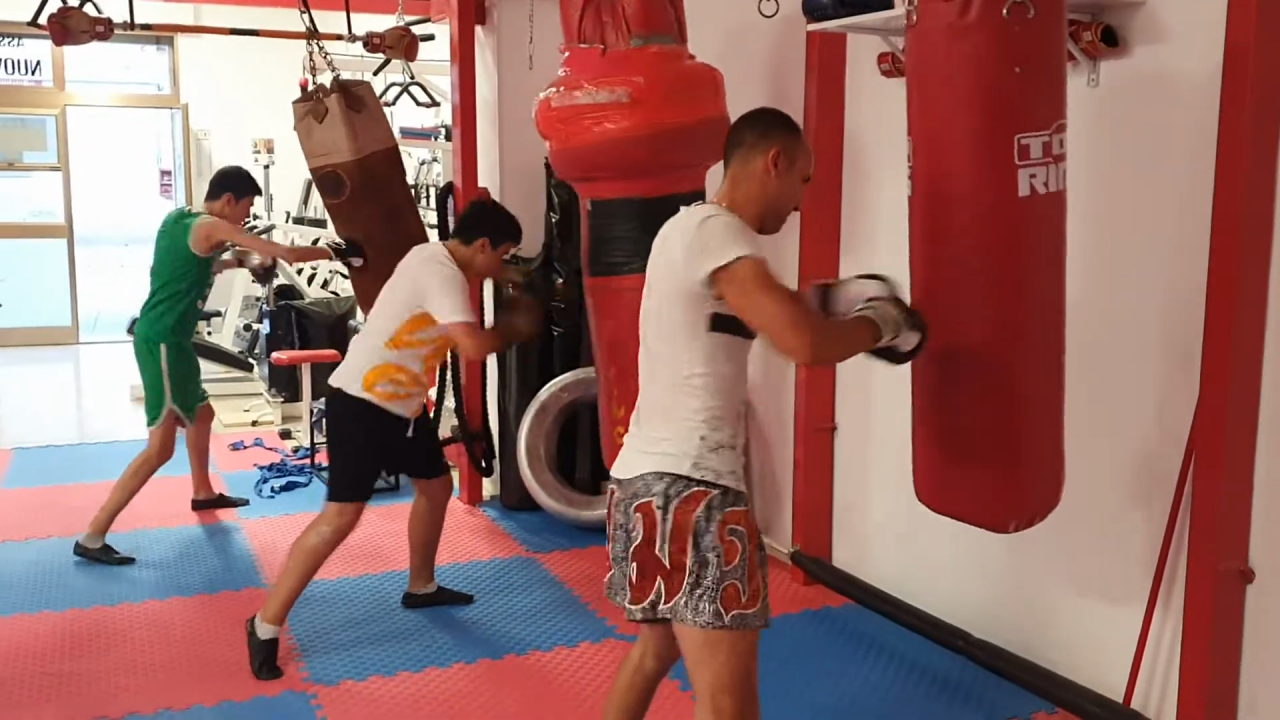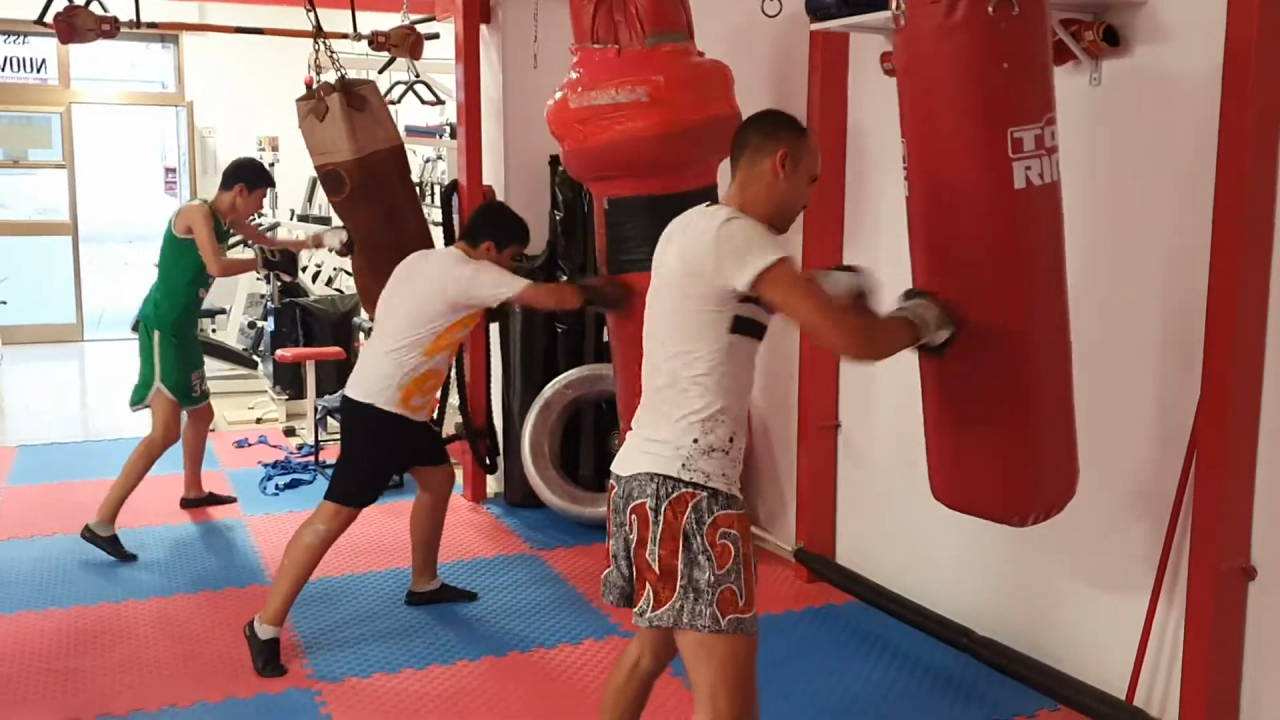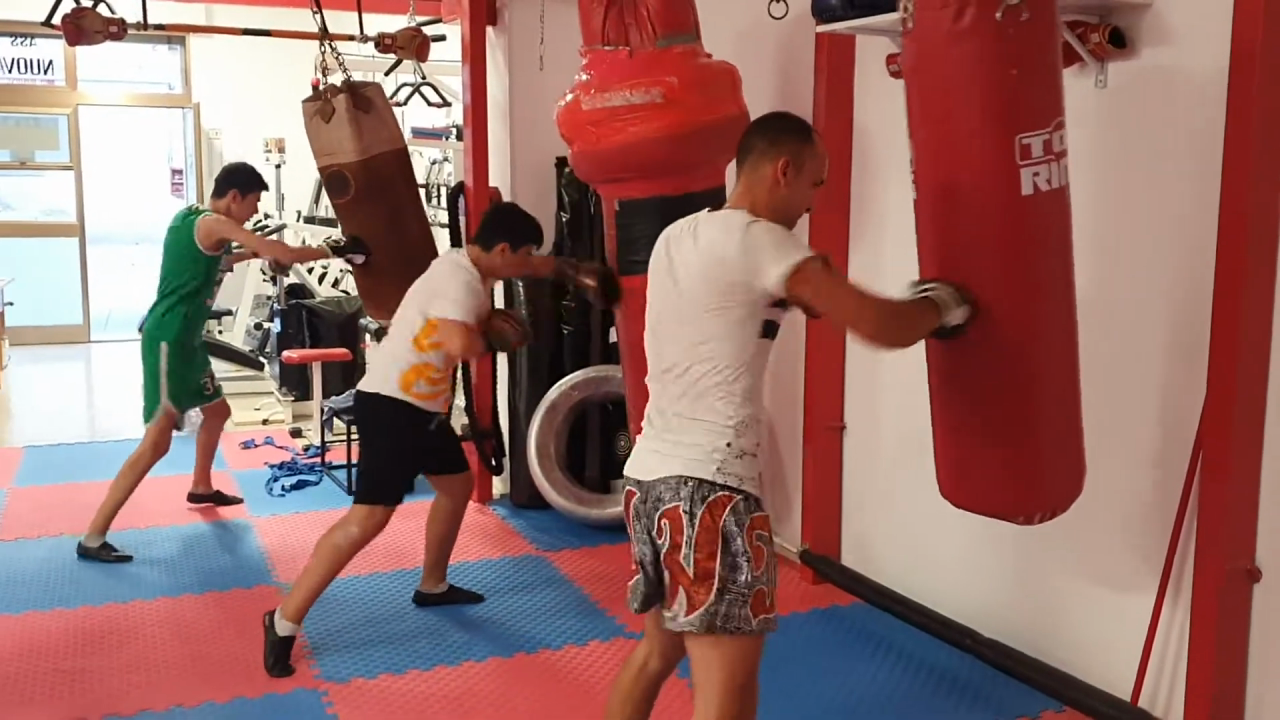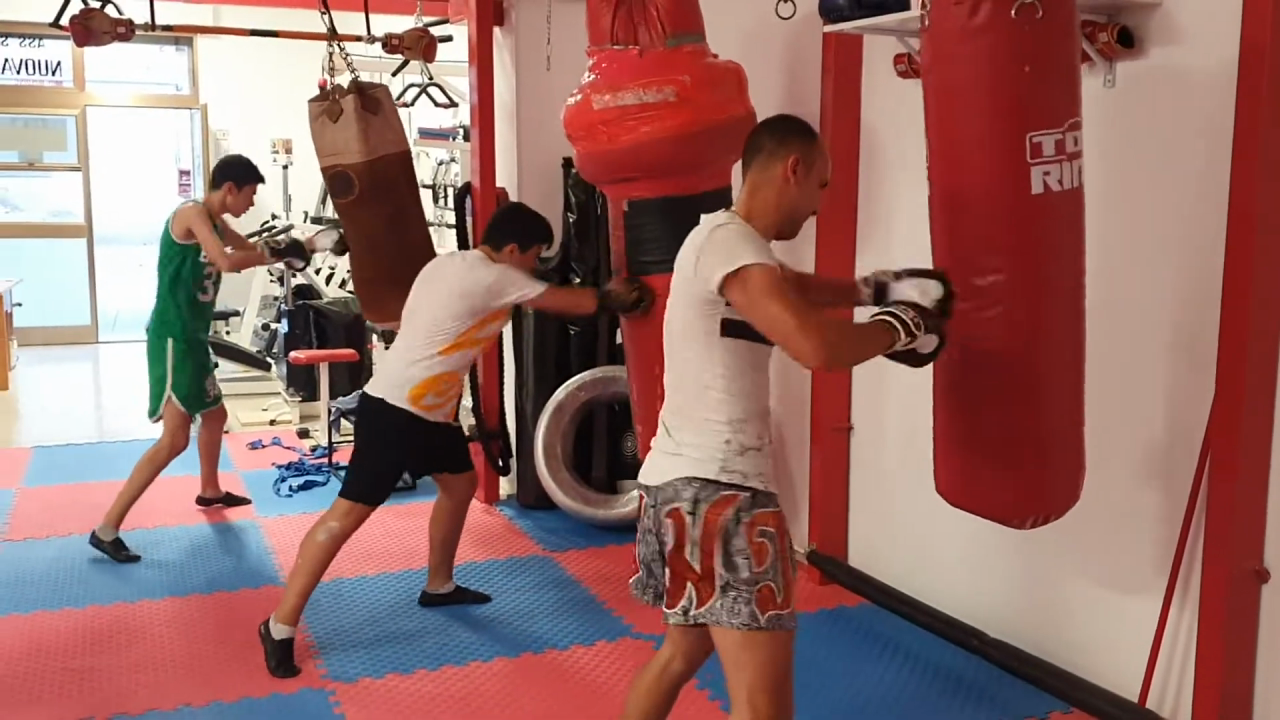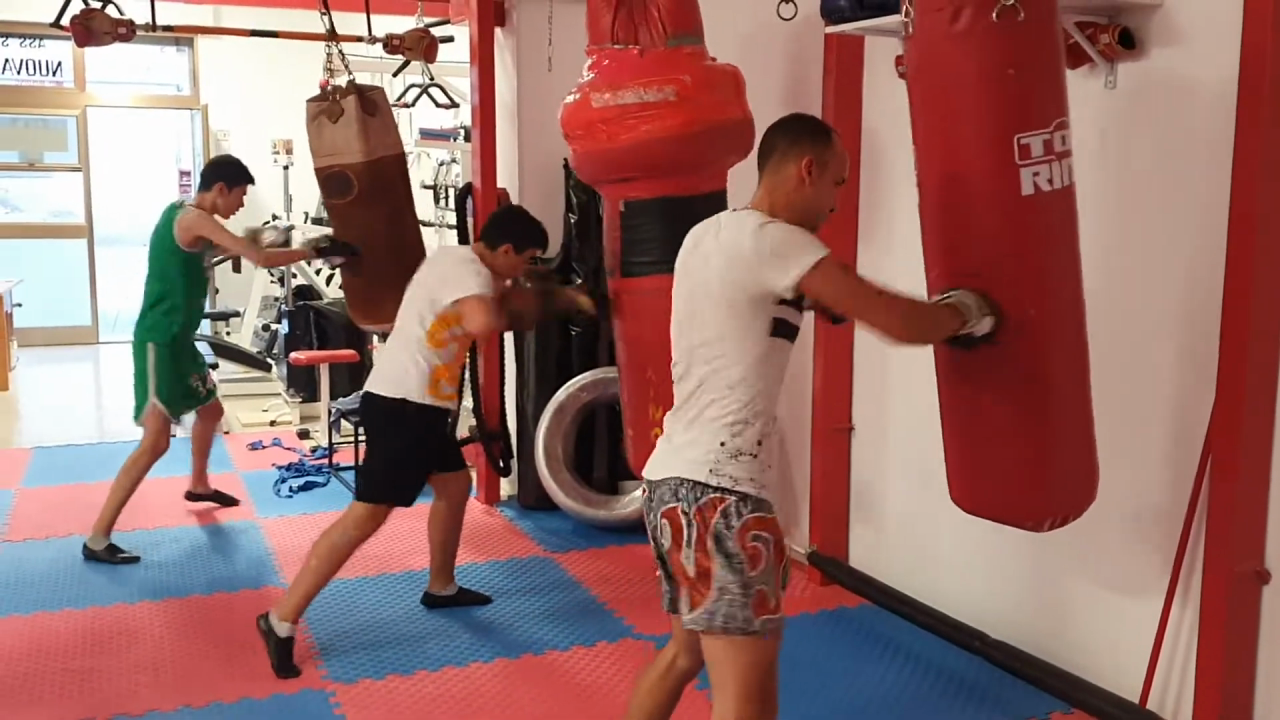
dt=0.2s
person 1, frame 1
left shoulder: (683, 228)
right shoulder: (719, 232)
left elbow: (740, 310)
right elbow: (809, 344)
left wrist: (819, 301)
right wrist: (878, 319)
left hip: (638, 474)
right hip: (689, 484)
left knee: (657, 649)
person 1, frame 2
left shoulder: (688, 228)
right shoulder: (739, 236)
right elbow: (855, 341)
left wrist: (825, 294)
right wrist: (925, 316)
left hip: (642, 471)
right hip: (687, 484)
left knee: (654, 642)
person 1, frame 3
left shoulder: (678, 235)
right shoulder: (757, 241)
right elbow: (880, 325)
left wrist: (802, 288)
right wrist: (941, 302)
left hip: (655, 475)
right hip: (710, 488)
left knee: (661, 645)
person 1, frame 4
left shoulder: (712, 236)
right shoulder: (732, 240)
left elbow: (798, 290)
right elbow: (816, 348)
left wrist: (886, 284)
right wrist: (904, 323)
left hip: (667, 478)
right hip: (715, 487)
left knee: (686, 648)
person 1, frame 5
left shoulder: (707, 236)
right shoulder: (769, 242)
right elbow: (896, 320)
right wrist: (969, 312)
left hip: (678, 474)
right hip: (719, 487)
left knee: (688, 649)
person 2, frame 1
left shoulder: (442, 262)
right shoulder: (438, 272)
right elbow: (473, 347)
left wrist: (516, 310)
right wrist: (514, 330)
left hip: (402, 405)
right hip: (364, 401)
left knee: (438, 487)
right knee: (342, 515)
left ankle: (422, 586)
right ankle: (266, 625)
person 2, frame 2
left shoulder: (420, 261)
right shoulder: (474, 274)
right elbow: (547, 297)
right wrist: (601, 293)
left hip: (405, 403)
right hip: (378, 407)
left knee: (437, 480)
right knee: (336, 514)
left ankle: (424, 583)
right ankle: (265, 625)
person 2, frame 3
left shoulder: (470, 262)
right shoulder: (461, 278)
left elbow: (537, 270)
right elbow: (459, 344)
left wrist: (579, 271)
right wrist: (502, 334)
left hip: (420, 403)
right hip: (395, 404)
left knee: (457, 486)
right knee: (370, 514)
left ankle: (433, 586)
right ankle: (284, 621)
person 2, frame 4
left shoulder: (447, 263)
right shoulder: (497, 276)
right elbow: (571, 303)
right wrist: (616, 297)
left hip: (429, 407)
right hip: (397, 409)
left knee: (459, 483)
right knee: (348, 514)
left ankle: (439, 586)
right ankle: (282, 625)
person 2, frame 5
left shoulder: (455, 261)
right shoulder: (464, 268)
right elbow: (484, 323)
left hip: (420, 406)
right hip: (405, 406)
left knee: (455, 486)
right knee: (368, 515)
left ankle: (441, 587)
right ankle: (280, 622)
person 3, frame 1
left shoulder: (181, 219)
right shoulder: (212, 226)
right elbow: (280, 254)
left wrist: (233, 260)
right wrist: (334, 250)
left hip: (174, 339)
right hip: (160, 341)
left knee: (200, 413)
right knee: (161, 443)
left ankle: (202, 492)
right ankle: (92, 538)
person 3, frame 2
left shoulder: (219, 220)
right shoulder: (196, 212)
left elbow: (268, 242)
right elbow: (217, 265)
left wrist: (316, 240)
right wrist: (264, 262)
left hip: (181, 332)
right hip: (161, 330)
left knee: (201, 413)
right knee: (165, 430)
left ankle: (193, 491)
right ankle: (101, 524)
person 3, frame 3
left shoulder: (191, 216)
right shoulder: (214, 223)
left elbow: (241, 252)
right elbow: (281, 254)
right wrist: (337, 250)
left hip: (185, 337)
right hip: (169, 340)
left knee: (217, 410)
right knee: (157, 442)
left ankle: (201, 487)
right ankle: (93, 536)
person 3, frame 4
left shoulder: (211, 220)
right shoulder: (192, 214)
left elbow: (247, 255)
right elbow: (223, 260)
left wrist: (296, 246)
right wrist: (277, 251)
left hip: (192, 337)
right hip: (173, 338)
left knee: (214, 416)
right knee: (175, 438)
left ankle: (210, 490)
right ankle: (106, 530)
person 3, frame 5
left shoulder: (199, 217)
right shoulder: (193, 218)
left elbow: (242, 244)
right elbow: (261, 262)
left wrist: (256, 239)
right wrist: (322, 251)
left hip: (180, 337)
right hip: (158, 340)
left knee: (210, 409)
right knee: (156, 441)
left ankle: (200, 486)
right ankle: (98, 539)
